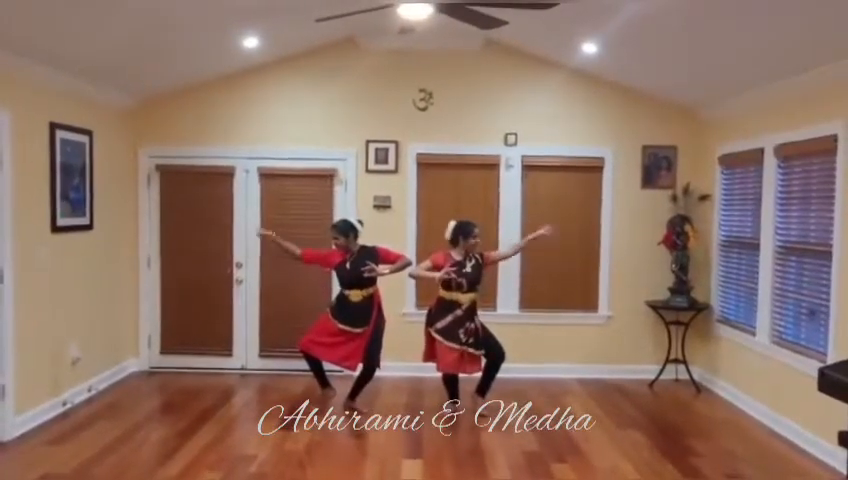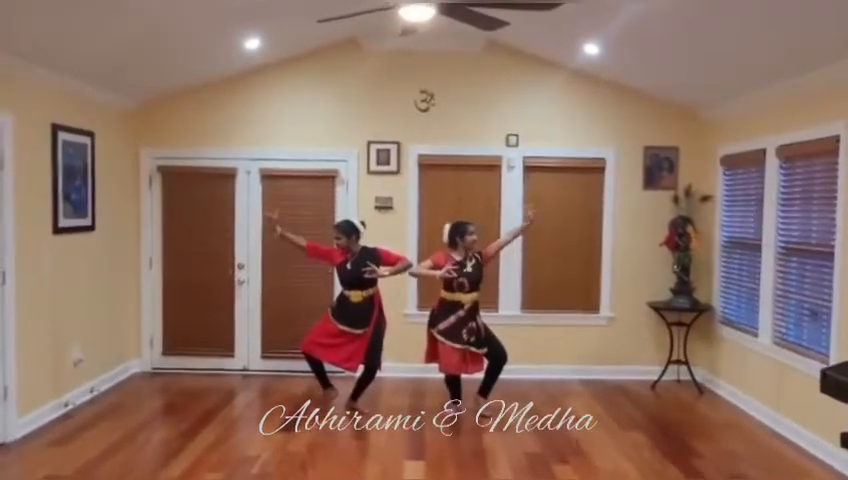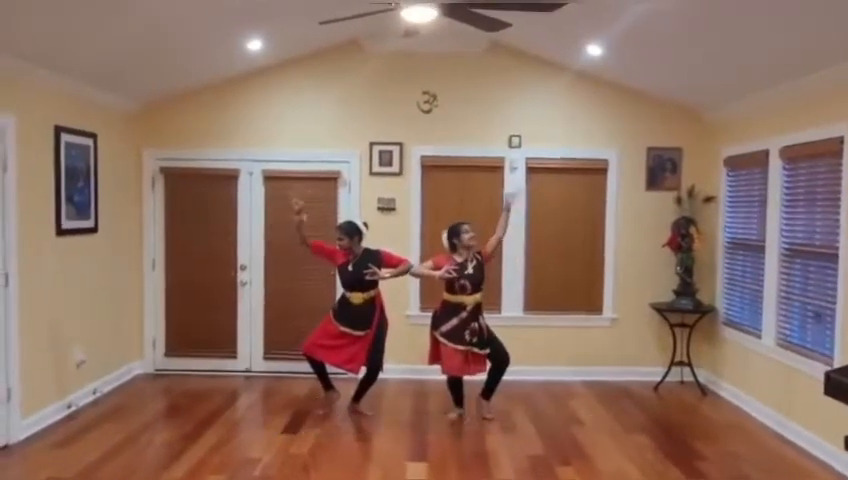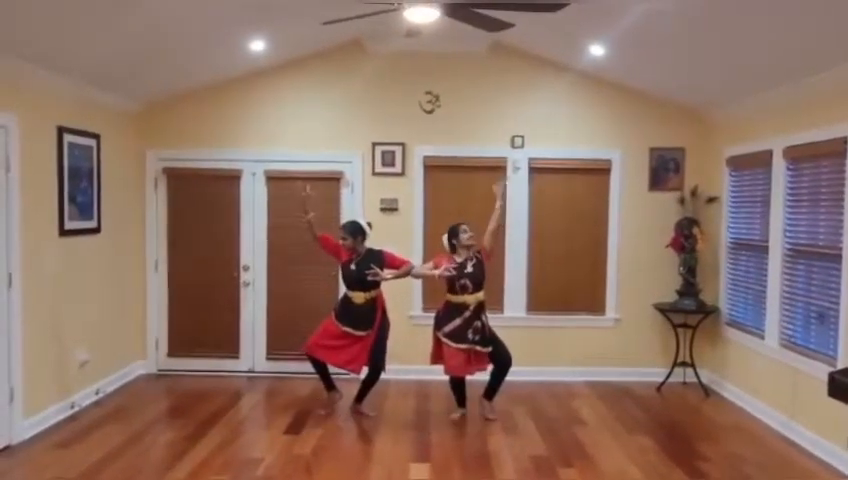
dt=0.3s
person 1, frame 1
left shoulder: (478, 259)
right shoulder: (442, 258)
left elbow: (509, 252)
right elbow: (413, 272)
left wrist: (533, 237)
right wrist: (436, 275)
left hip: (469, 317)
right hip: (445, 317)
left knee: (497, 355)
right knee: (449, 364)
left ankle: (479, 395)
right ankle: (453, 404)
person 1, frame 2
left shoulder: (478, 258)
right shoulder: (442, 258)
left elbow: (505, 240)
right elbow: (413, 270)
left wrist: (525, 224)
right wrist: (437, 274)
left hip: (471, 317)
right hip: (447, 318)
left knee: (499, 356)
right knee: (452, 365)
left ankle: (482, 396)
right ankle: (456, 405)
person 1, frame 3
left shoulder: (480, 258)
right shoulder: (444, 261)
left elbow: (499, 235)
right elbow: (414, 270)
left wrist: (507, 210)
right wrist: (437, 274)
left hip: (474, 320)
right hip: (450, 320)
left knee: (501, 358)
right knee: (454, 366)
left ankle: (484, 399)
right ankle: (458, 407)
person 1, frame 4
left shoulder: (480, 257)
right shoulder: (445, 261)
left elbow: (492, 229)
right elbow: (415, 271)
left wrist: (499, 201)
right wrist: (436, 273)
left hip: (477, 319)
right hip: (452, 319)
left knee: (504, 360)
right knee: (456, 366)
left ankle: (487, 399)
right ankle: (461, 407)
person 2, frame 1
left shoulder: (373, 253)
right shoulder: (334, 256)
left elbow: (406, 261)
right elbow: (301, 254)
left wrist: (385, 271)
right wrist: (274, 238)
left hip: (368, 315)
right hip: (341, 311)
left knee: (370, 363)
right knee: (308, 345)
left ankle: (350, 400)
right ankle: (326, 387)
person 2, frame 2
left shoulder: (374, 254)
right shoulder: (336, 255)
left elbow: (406, 263)
right elbow: (305, 245)
left wrist: (385, 272)
right wrist: (280, 231)
left hip: (368, 315)
right hip: (342, 312)
left knee: (371, 364)
right knee: (310, 347)
left ankle: (352, 401)
right ankle: (328, 388)
person 2, frame 3
left shoulder: (376, 257)
right shoulder: (338, 255)
left elbow: (407, 265)
right elbow: (307, 242)
left wrist: (387, 274)
right wrist: (299, 217)
left hip: (370, 318)
right hip: (343, 314)
left knee: (374, 366)
right knee: (312, 348)
left ankle: (355, 403)
right ankle: (330, 391)
person 2, frame 4
left shoulder: (379, 257)
right shoulder: (342, 254)
left elbow: (410, 267)
right elbow: (316, 234)
left wrist: (389, 276)
right wrist: (306, 204)
left hip: (372, 317)
right hip: (345, 313)
left knee: (376, 366)
right knee: (313, 348)
left ankle: (357, 404)
right ankle: (332, 392)
